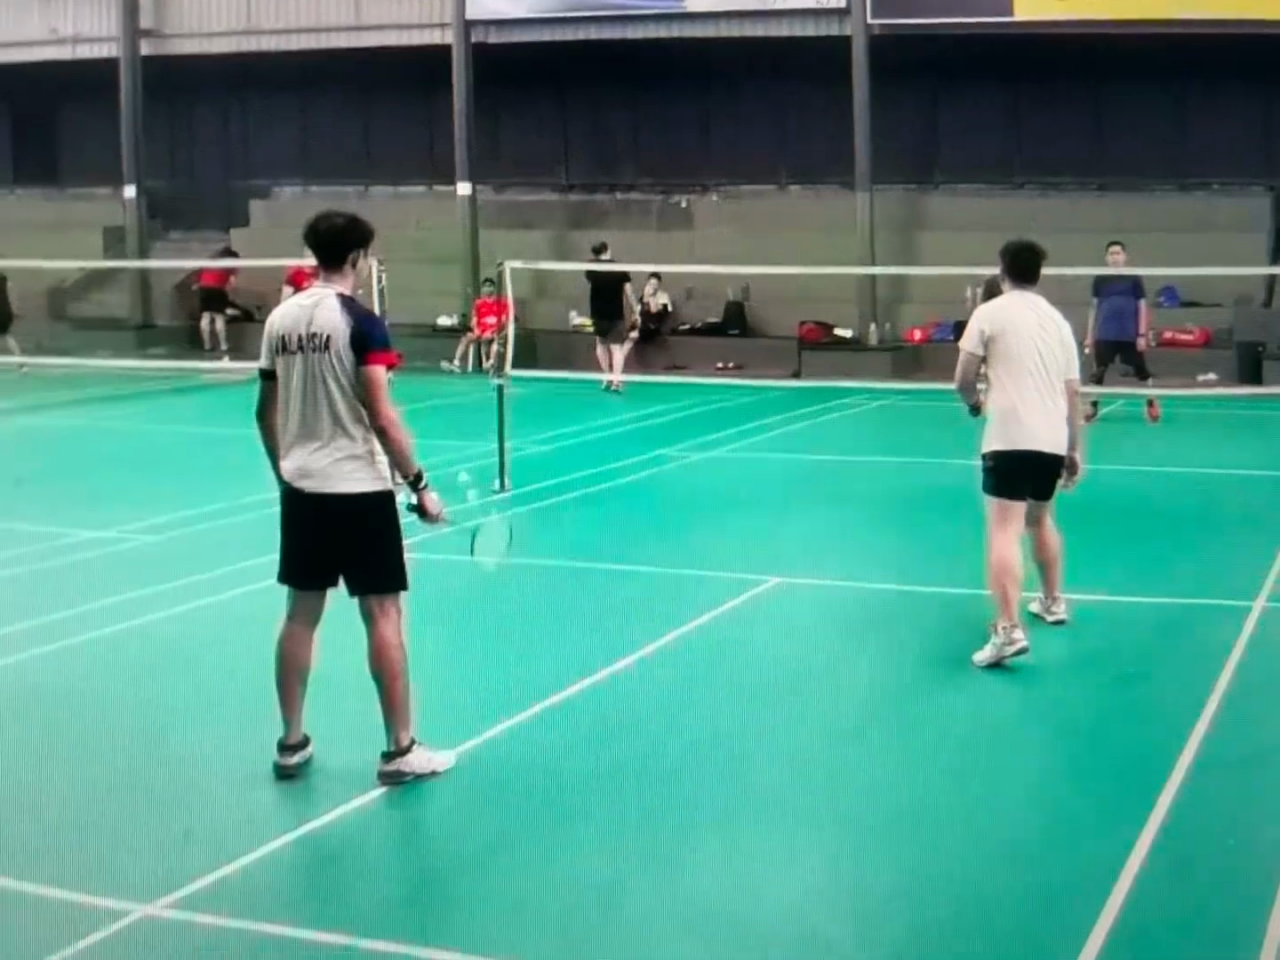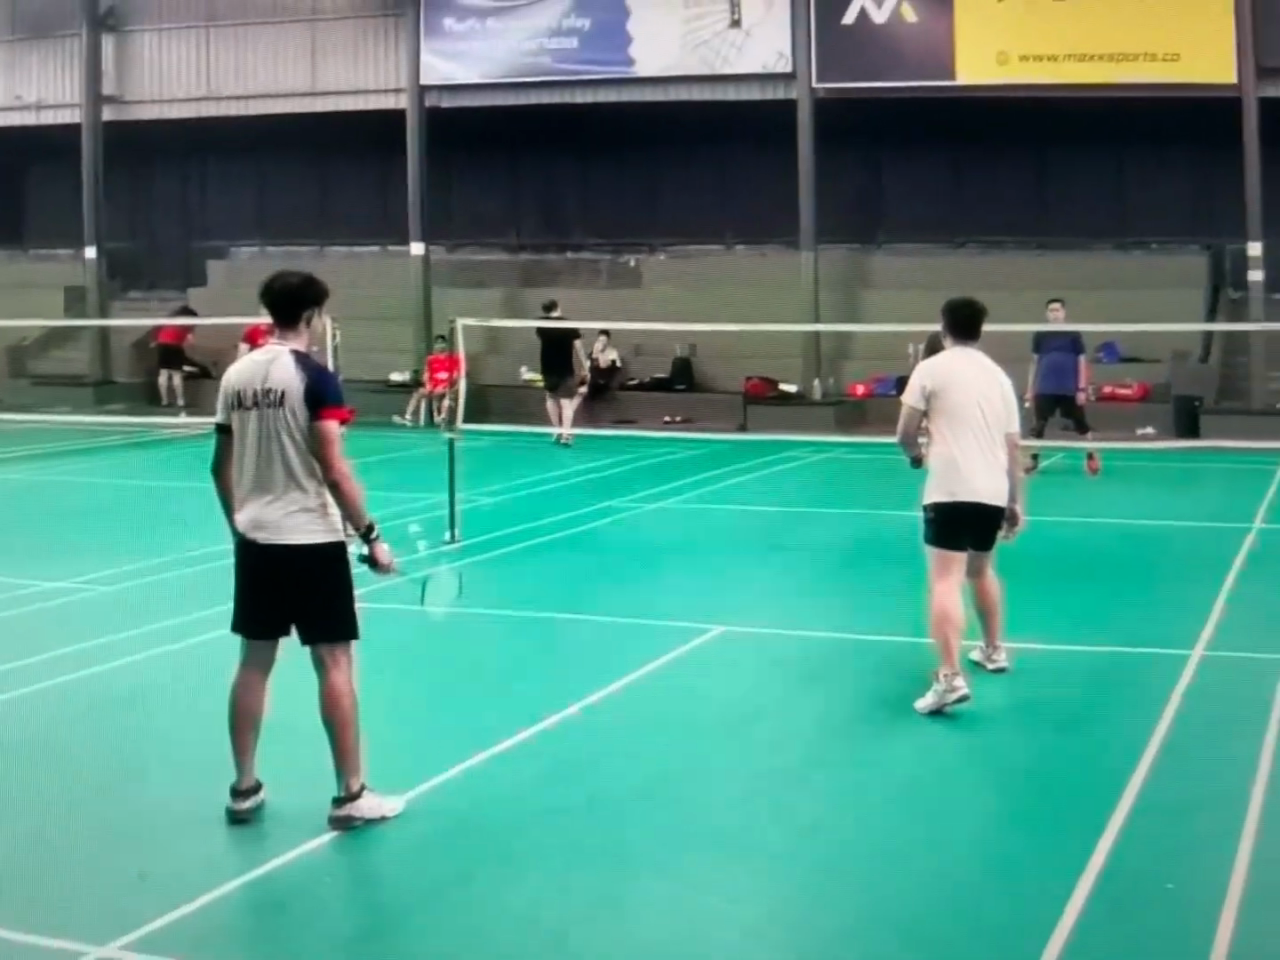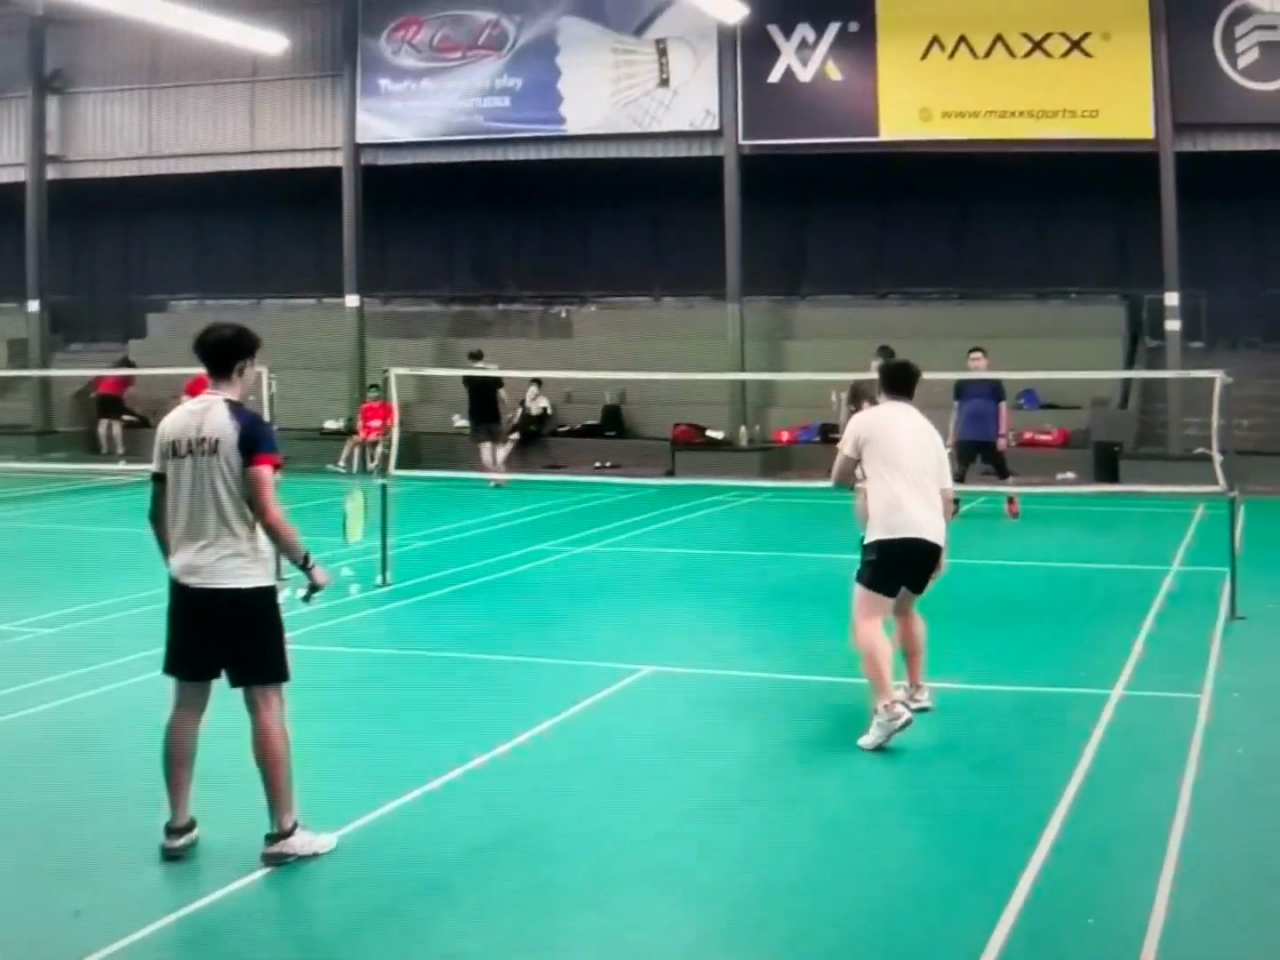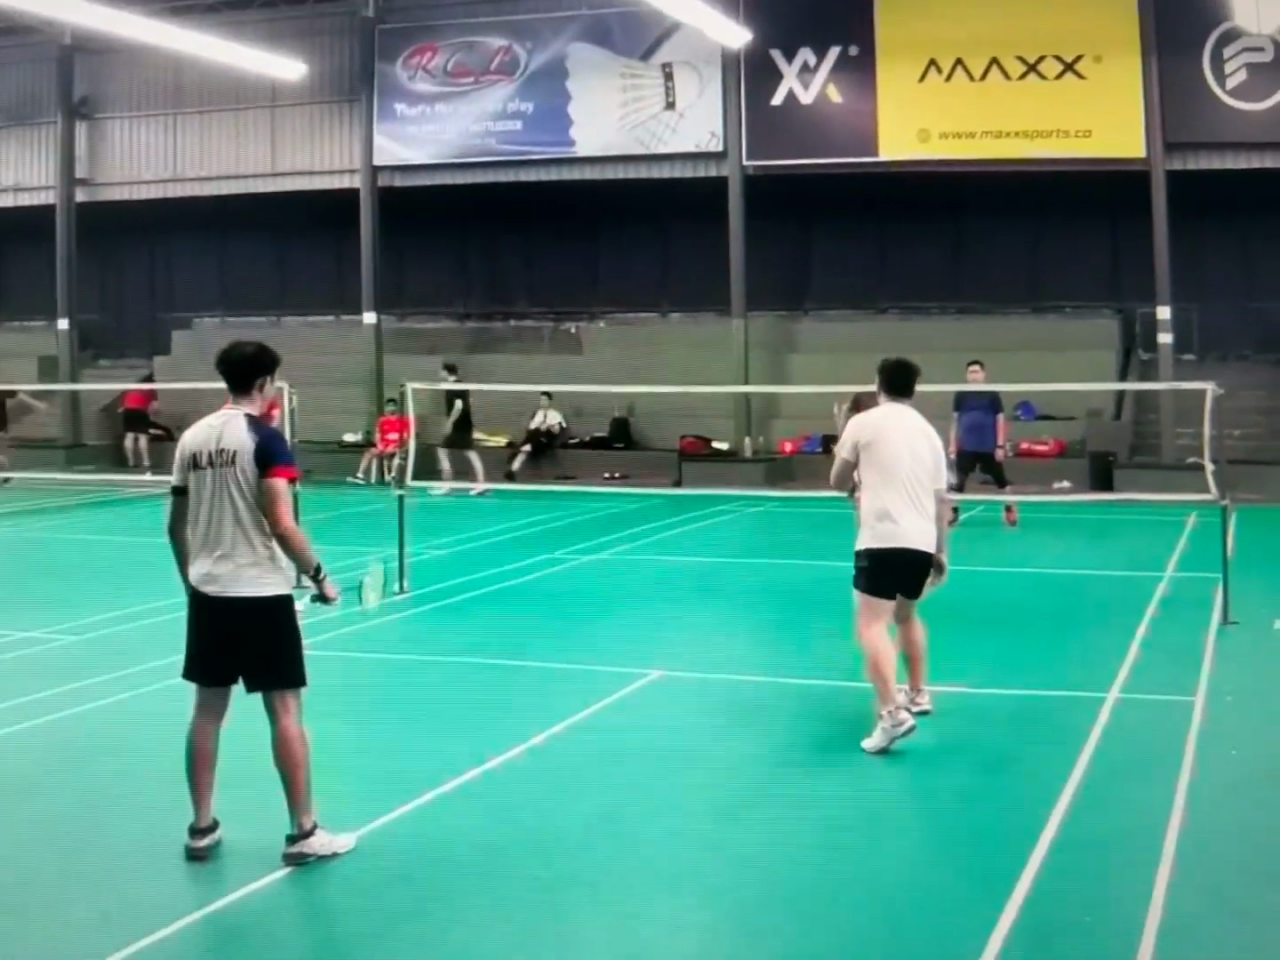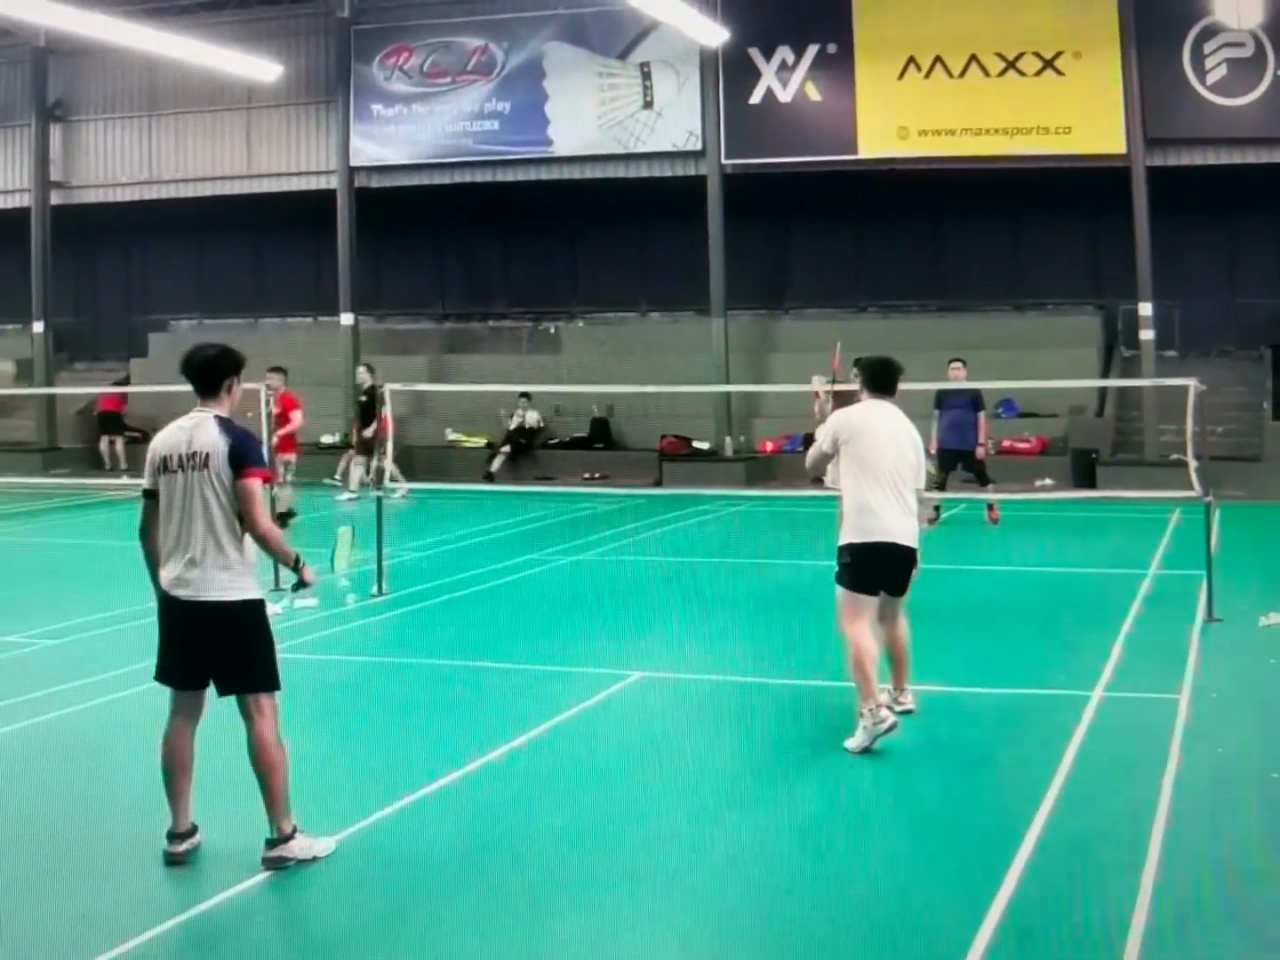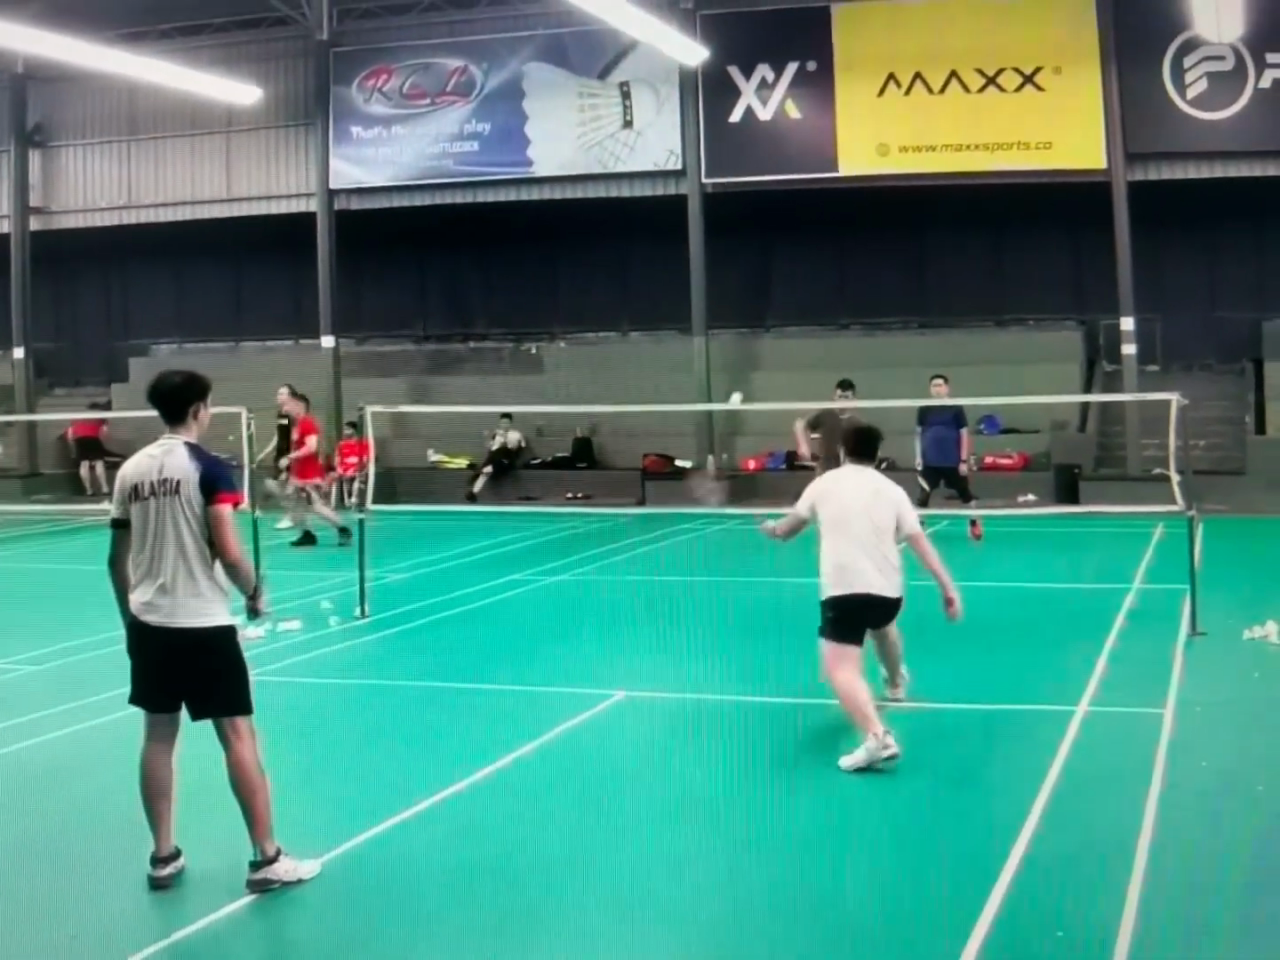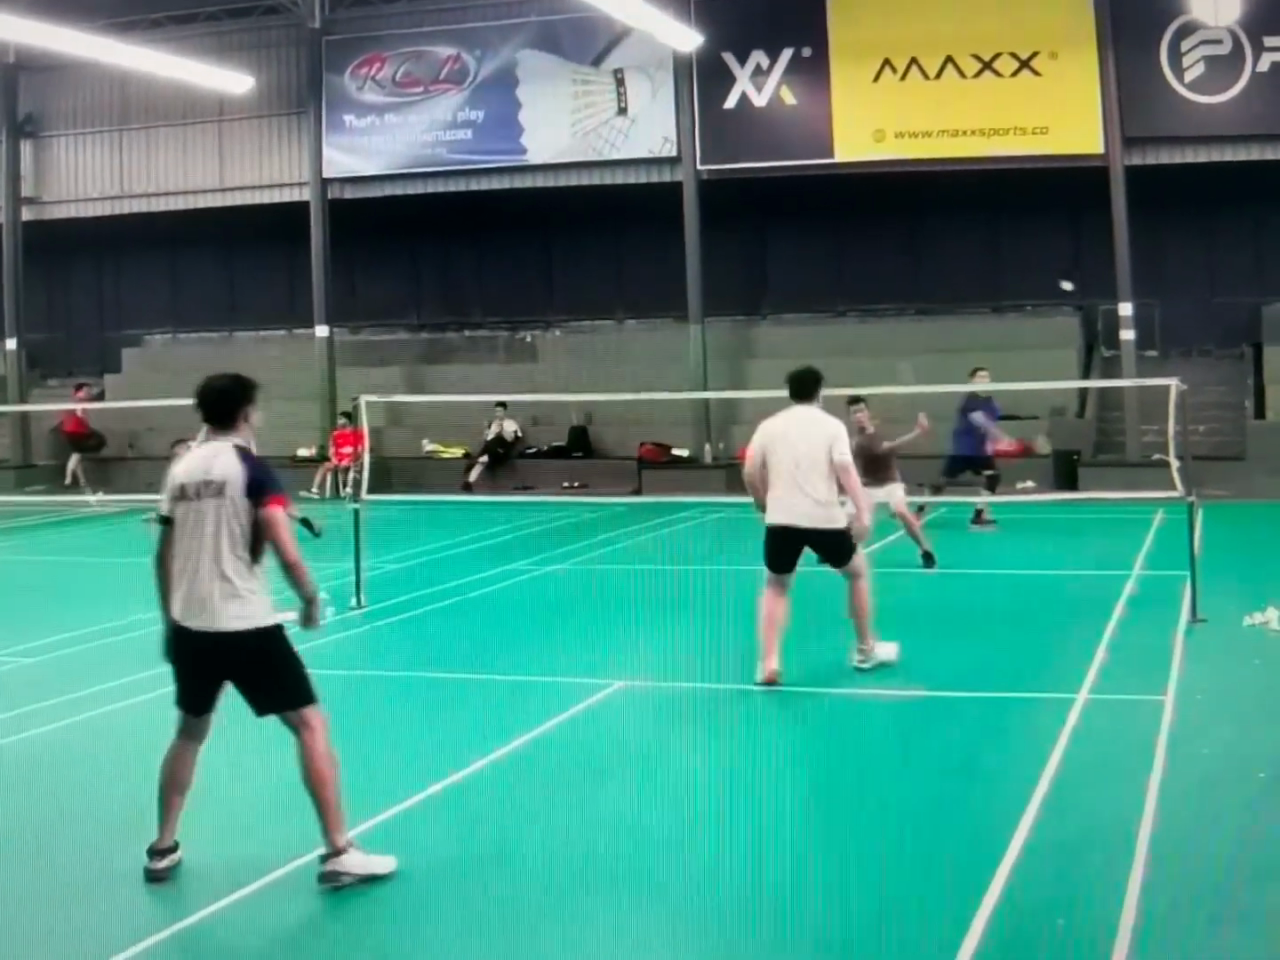
dt=0.7s
person 1, frame 1
left shoulder: (280, 318)
right shoulder: (360, 321)
left elbow: (266, 413)
right elbow: (382, 418)
right wrist: (420, 485)
left hip: (302, 487)
right hip: (358, 489)
left knee: (300, 613)
right knee: (383, 616)
left ankle: (291, 743)
right ankle: (400, 751)
person 1, frame 2
left shoulder: (236, 374)
right shoulder: (314, 376)
left elbow: (221, 465)
right elbow: (335, 473)
right wrist: (371, 537)
left hip: (256, 539)
right hip: (311, 540)
left knee: (254, 662)
right knee: (334, 665)
left ankle: (244, 788)
right ankle: (351, 795)
person 1, frame 3
left shoulder: (171, 424)
right shoulder: (248, 425)
left elbow: (158, 514)
right elbow: (269, 515)
right wrist: (309, 565)
left hip: (189, 584)
right hip: (243, 585)
left knee: (187, 705)
right knee: (266, 707)
left ankle: (178, 827)
right ankle: (283, 833)
person 1, frame 4
left shoulder: (192, 438)
right shoulder: (265, 439)
left elbow: (177, 527)
right elbow: (282, 526)
right wrist: (320, 577)
left hip: (209, 593)
right hip: (261, 594)
left knee: (208, 710)
right knee: (285, 711)
left ankle: (201, 828)
right ankle: (304, 833)
person 1, frame 5
left shoulder: (162, 441)
right shoulder: (237, 440)
left elbow: (147, 531)
right elbow: (259, 526)
right wrist: (298, 565)
left hip: (179, 597)
right hip: (232, 598)
left knee: (182, 713)
right knee: (260, 714)
left ankle: (180, 833)
right ankle: (283, 838)
person 1, frame 6
left shoulder: (130, 470)
right shoulder: (207, 467)
left elbow: (117, 559)
right elbow: (228, 553)
left wrist: (130, 615)
right wrist: (254, 593)
left hip: (149, 623)
right hip: (204, 624)
left knee: (158, 737)
right knee: (239, 736)
left ankle: (164, 856)
right ankle: (267, 859)
person 1, frame 7
left shoulder: (181, 470)
right shoulder: (252, 469)
left elbow: (164, 558)
right elbow: (287, 553)
left wrist: (171, 621)
right wrist: (311, 600)
left hip: (191, 626)
right hip: (247, 625)
left knee: (190, 732)
right knee: (311, 727)
left ankle: (163, 848)
right ankle: (338, 852)
person 2, frame 1
left shoulder: (989, 312)
right shoulder: (1057, 319)
left elbow: (962, 380)
right elbow: (1073, 392)
left wrist: (975, 402)
right wrist: (1074, 449)
left hip: (1009, 440)
right hip: (1052, 441)
left knee: (1004, 531)
right knee: (1040, 519)
left ankle: (1009, 630)
right ankle: (1053, 602)
person 2, frame 2
left shoulder: (931, 368)
right shoulder: (998, 375)
left elbow: (904, 434)
right elbow: (1012, 445)
left wrist: (916, 456)
right wrist: (1015, 501)
left hip: (950, 492)
right hip: (993, 493)
left knee: (945, 582)
right knee: (981, 570)
left ankle: (950, 678)
right ankle: (994, 650)
person 2, frame 3
left shoulder: (866, 420)
right shoulder: (928, 429)
left elbow: (839, 479)
right elbow: (946, 497)
left wrist: (860, 473)
right wrist: (938, 550)
left hip: (892, 533)
right hip: (930, 535)
left knee: (867, 620)
right knee: (905, 608)
left ankle: (888, 708)
right ankle: (916, 690)
person 2, frame 4
left shoulder: (862, 423)
right shoulder: (928, 431)
left elbow: (837, 483)
right elbow: (941, 498)
left wrist: (859, 483)
right wrist: (940, 550)
left hip: (881, 541)
right hip: (921, 543)
left knee: (871, 626)
right knee: (907, 615)
left ankle: (892, 714)
right ankle: (917, 694)
person 2, frame 5
left shoulder: (845, 418)
right shoulder: (908, 428)
left elbow: (813, 465)
left wrist: (824, 437)
right wrist: (914, 549)
left hip: (865, 536)
right hip: (904, 539)
left knee: (856, 623)
right knee: (891, 614)
left ankle: (873, 712)
right ankle: (901, 694)
person 2, frame 6
left shoulder: (824, 484)
right shoulder: (892, 490)
left elbow: (788, 528)
right elbow: (919, 541)
left wrist: (772, 528)
right wrist: (949, 588)
left hip: (844, 590)
right hip: (889, 589)
left knee: (841, 671)
right knee: (881, 623)
left ankle: (877, 738)
right ankle: (895, 684)
person 2, frame 7
left shoulder: (768, 426)
right shoulder: (832, 425)
left elbow: (751, 476)
right elbow: (845, 470)
left wrist: (766, 507)
right wrist: (863, 512)
left hip: (782, 521)
right hip: (826, 520)
left knee: (775, 590)
right knee: (858, 574)
left ankle: (769, 662)
right ankle: (866, 650)
